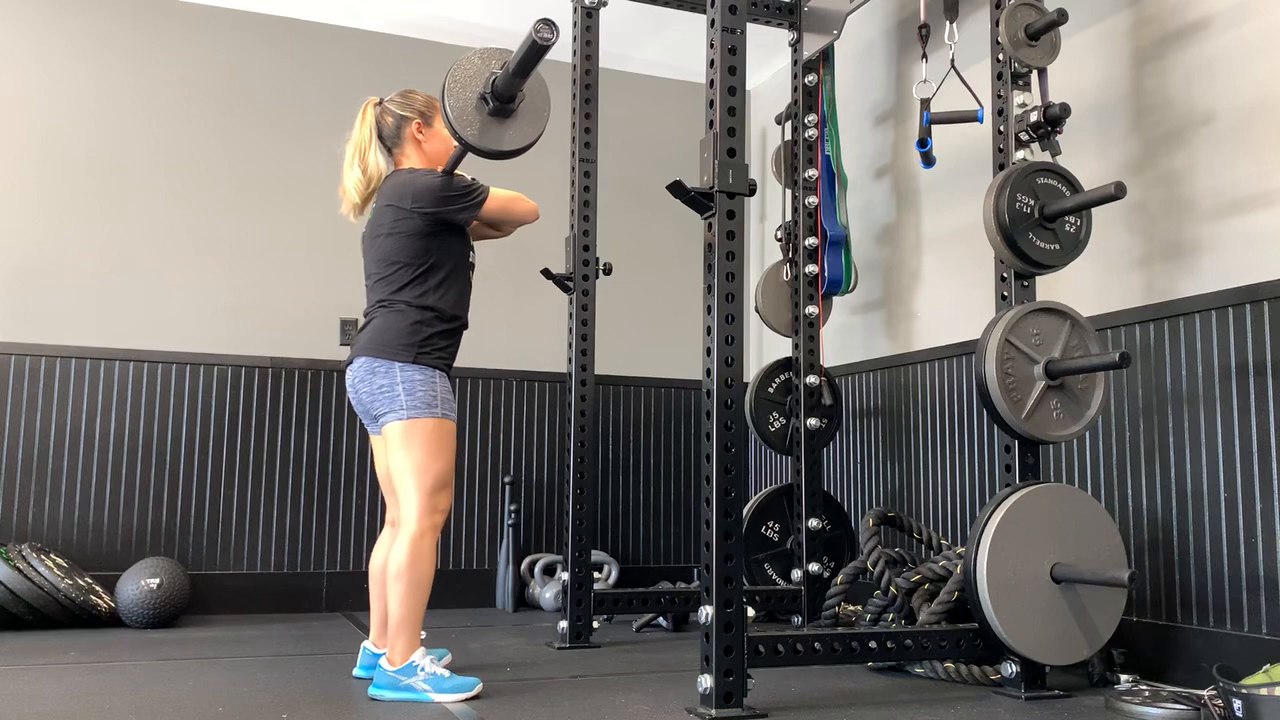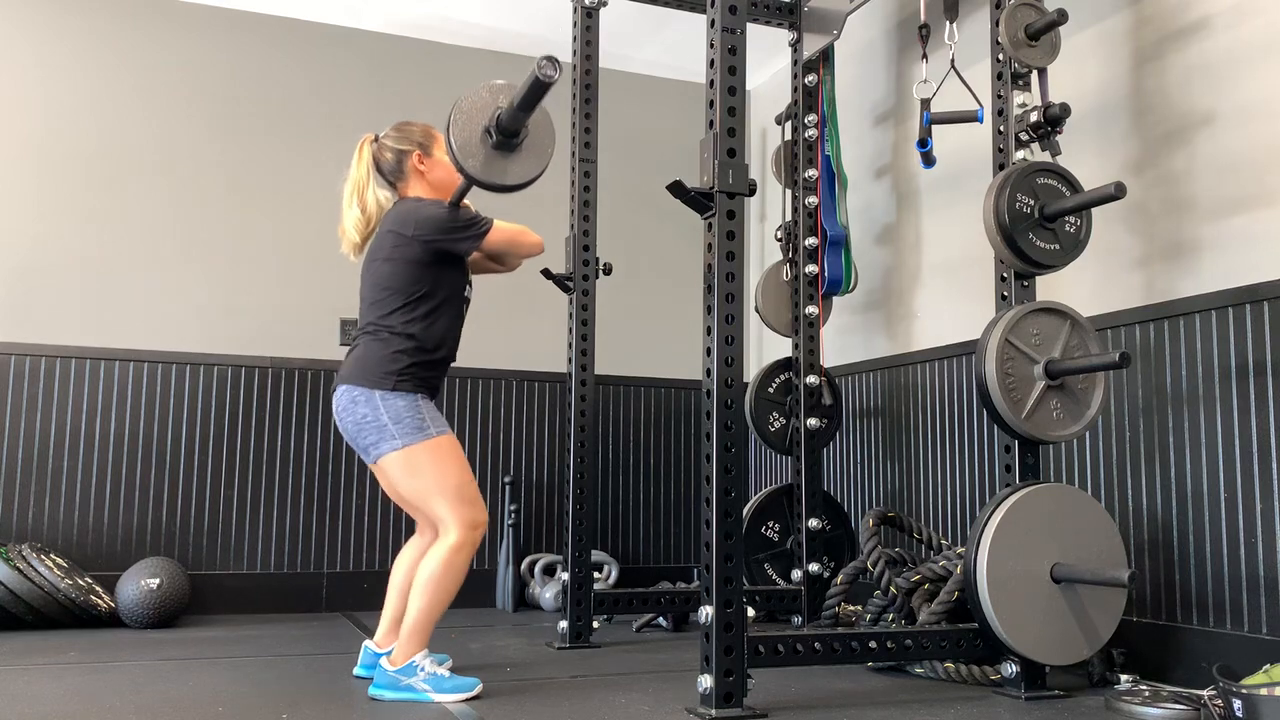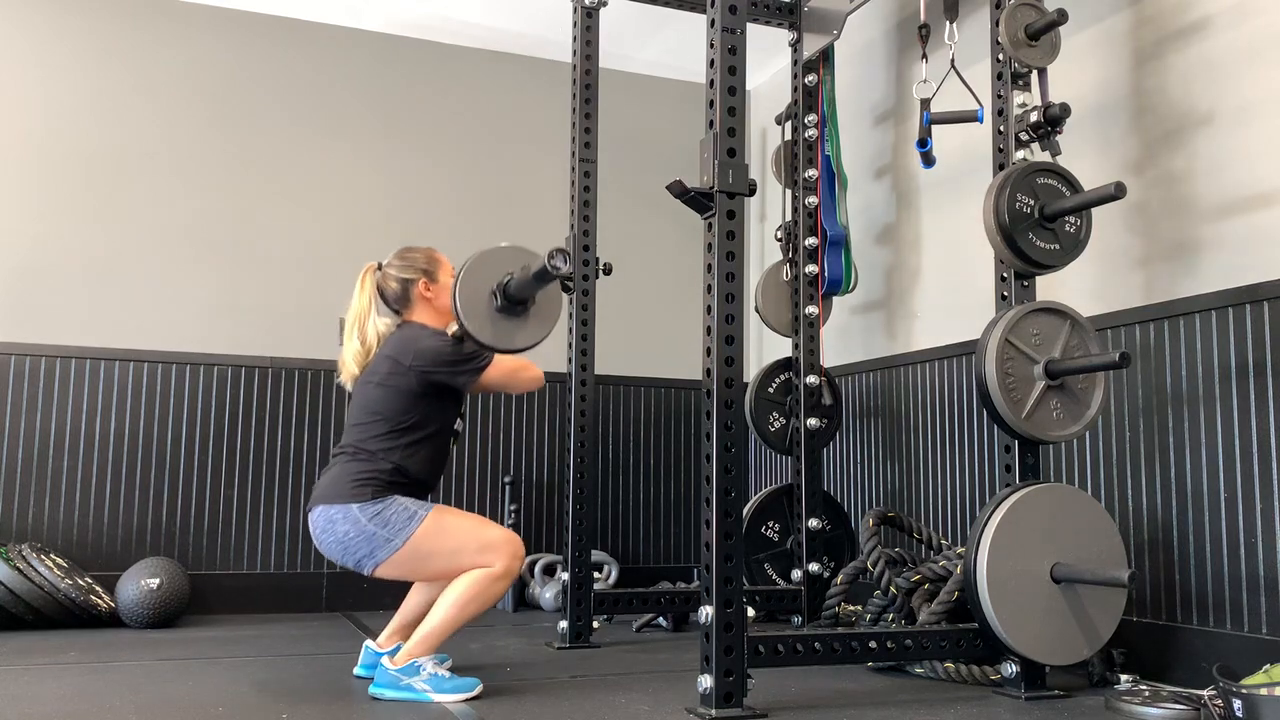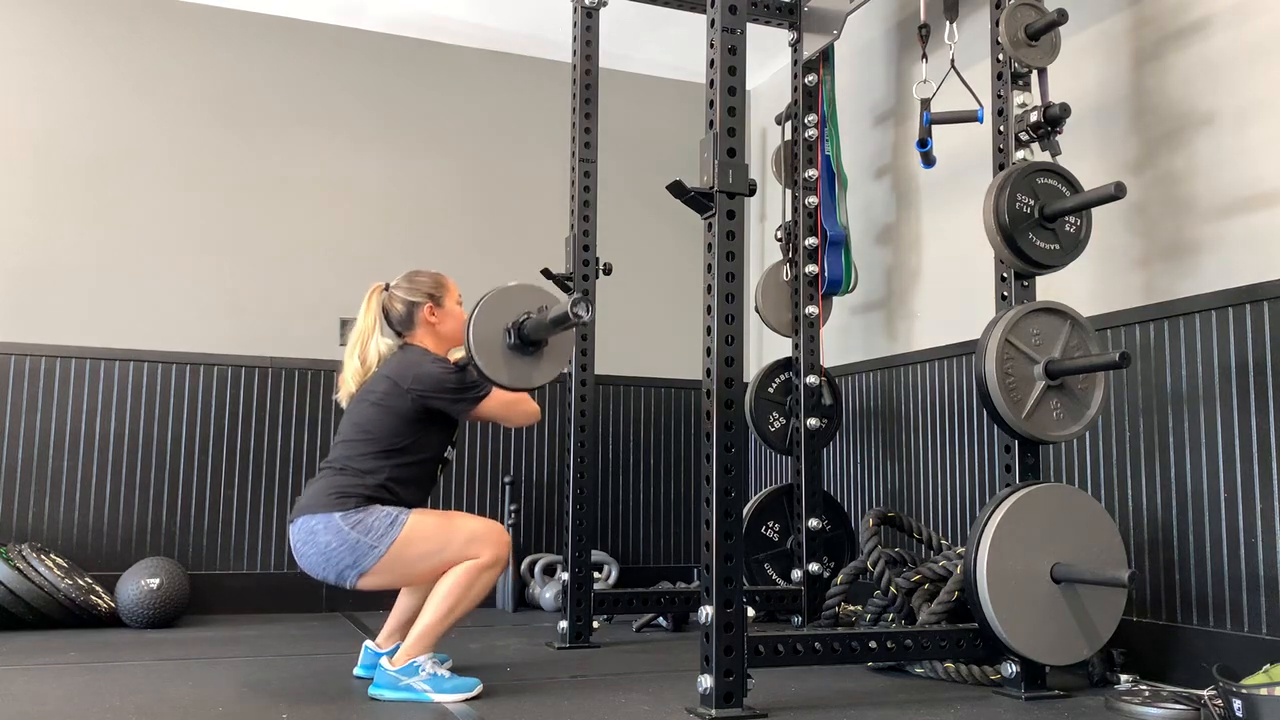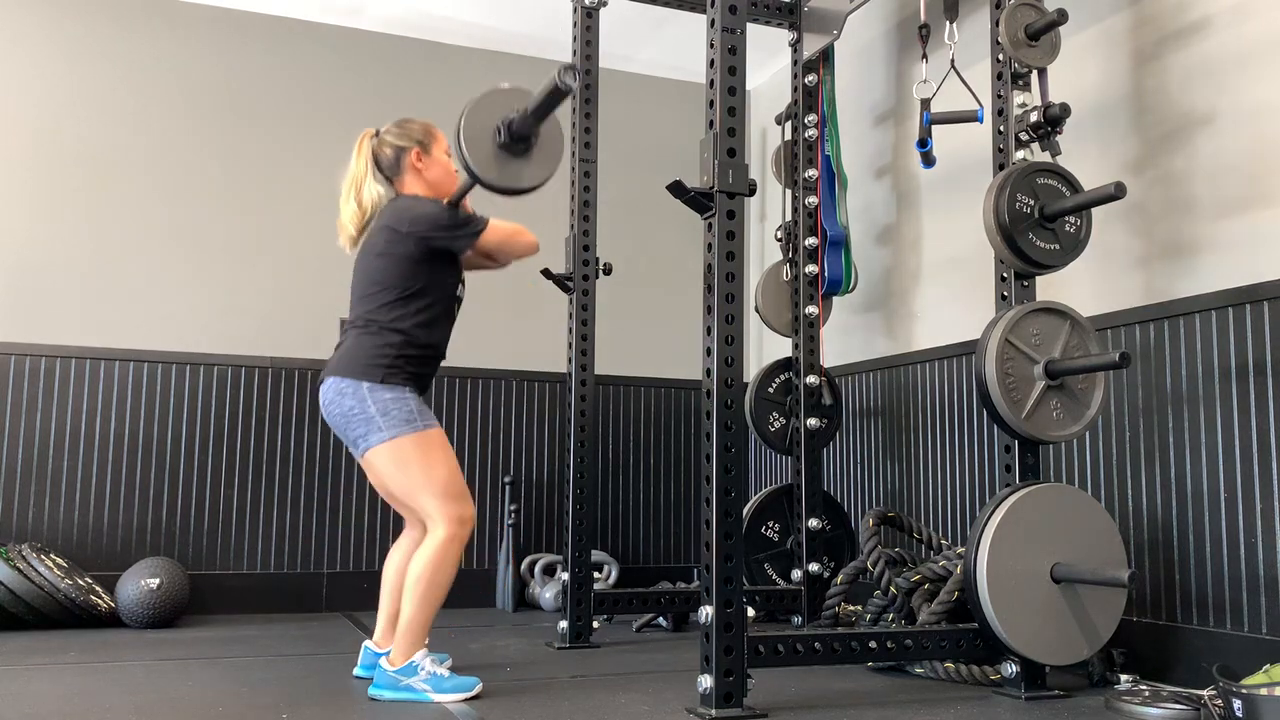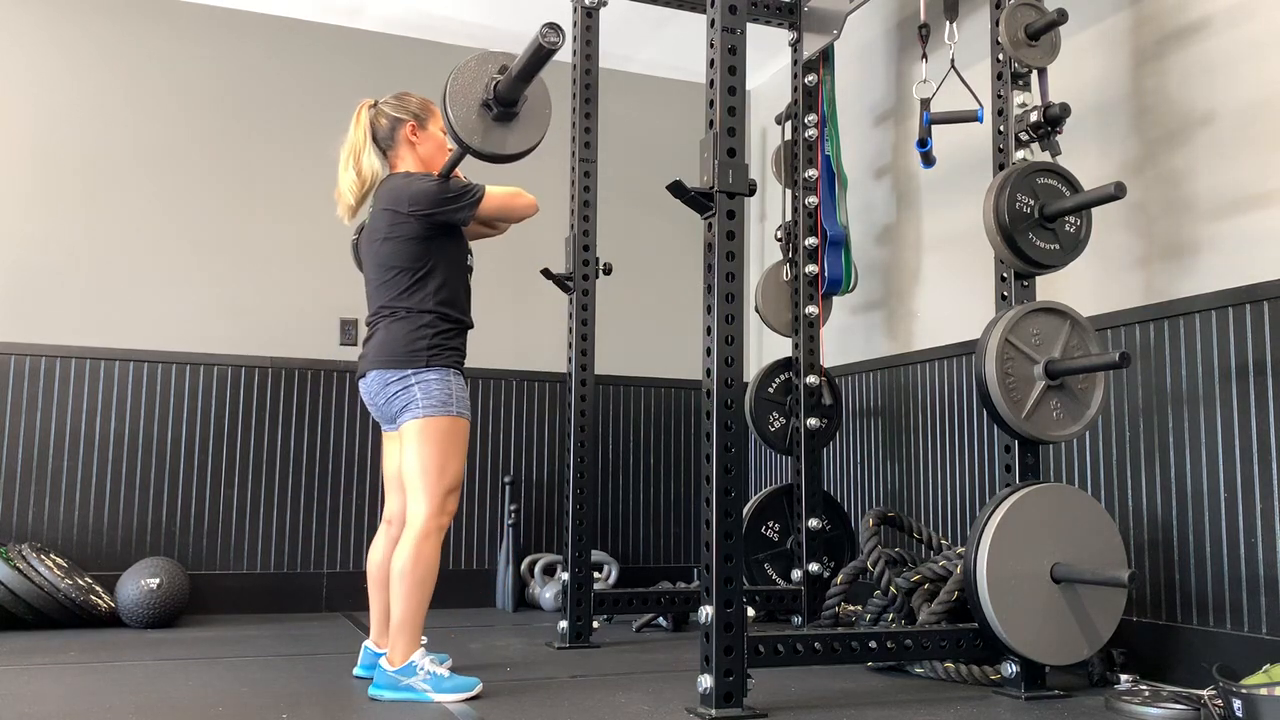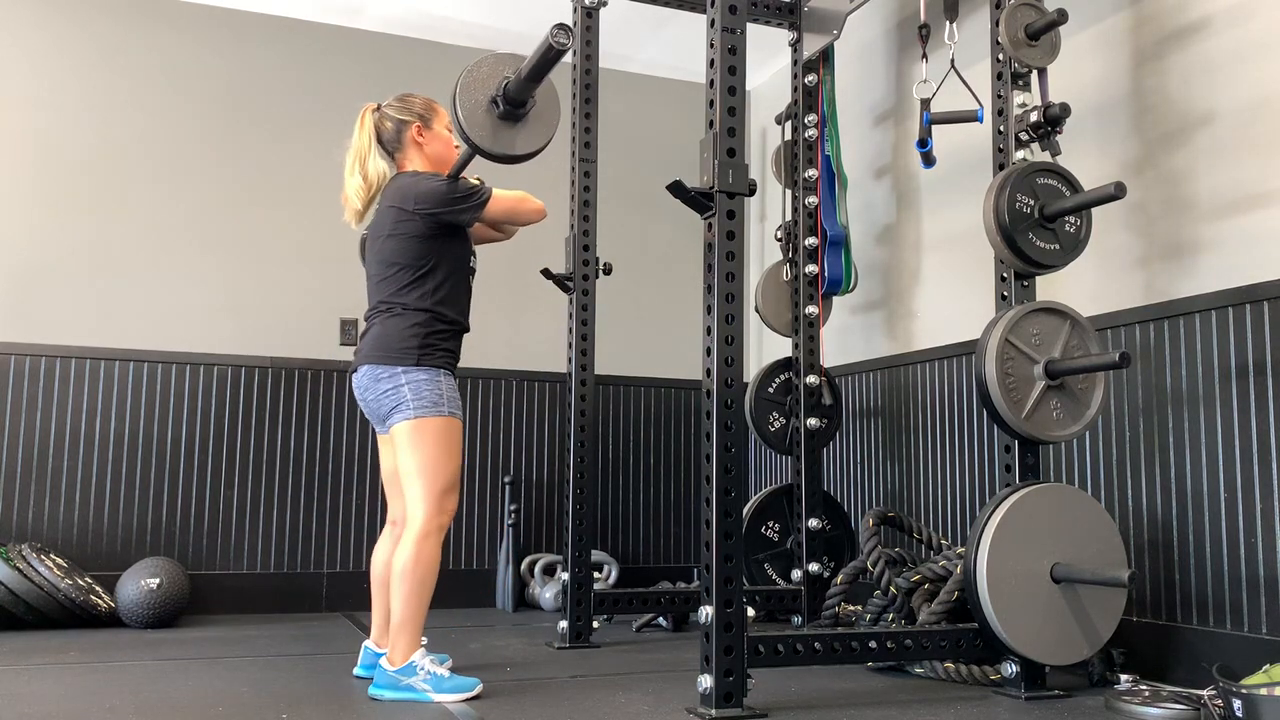
dt=0.7s
person 1, frame 1
left shoulder: (395, 197)
right shoulder: (426, 187)
left elbow: (477, 226)
right elbow: (526, 210)
left wrist: (474, 213)
right wrist: (476, 196)
left hip: (379, 368)
right hip: (405, 367)
left knee: (403, 517)
right knee: (424, 515)
left ankle: (380, 648)
right ankle: (401, 666)
person 1, frame 2
left shoulder: (404, 224)
right shoulder: (430, 217)
left elbow: (499, 262)
right elbow: (528, 244)
left wrist: (479, 248)
right wrist: (487, 238)
left hip: (369, 395)
right hip: (388, 396)
left knee: (437, 527)
right knee: (464, 524)
left ankle: (382, 647)
right ankle: (403, 665)
person 1, frame 3
left shoulder: (406, 345)
right shoulder: (429, 348)
right elbow: (530, 377)
left wrist: (474, 347)
right wrist: (485, 343)
left hip: (346, 513)
right hip: (359, 515)
left knee: (471, 549)
right knee: (504, 553)
left ankle: (387, 646)
right ankle: (405, 666)
person 1, frame 4
left shoulder: (407, 369)
right shoulder: (428, 373)
right elbow: (524, 412)
left wrist: (473, 371)
left hip: (328, 528)
right hip: (339, 529)
left knee: (459, 547)
right knee: (490, 544)
left ankle: (385, 649)
right ankle: (405, 666)
person 1, frame 5
left shoulder: (402, 223)
right shoulder: (423, 216)
left elbow: (489, 256)
right elbow: (523, 244)
right wrist: (472, 222)
left hip: (358, 387)
right hip: (376, 387)
left knee: (425, 524)
right knee: (451, 521)
left ankle: (382, 648)
right ankle: (402, 666)
person 1, frame 6
left shoulder: (392, 201)
right shoulder: (421, 191)
left elbow: (478, 225)
right elbow: (523, 205)
left wrist: (469, 203)
right wrist: (472, 192)
left hip: (389, 371)
right hip: (422, 368)
left knee: (400, 517)
right knee: (430, 516)
left ankle: (380, 647)
right ankle: (401, 666)
person 1, frame 7
left shoulder: (404, 200)
right shoulder: (428, 191)
left elbow: (498, 229)
right elbow: (531, 209)
left wrist: (477, 206)
right wrist: (480, 196)
left hip: (385, 370)
right hip: (409, 369)
left knee: (404, 519)
right knee: (429, 517)
left ankle: (381, 647)
right ankle: (402, 665)
